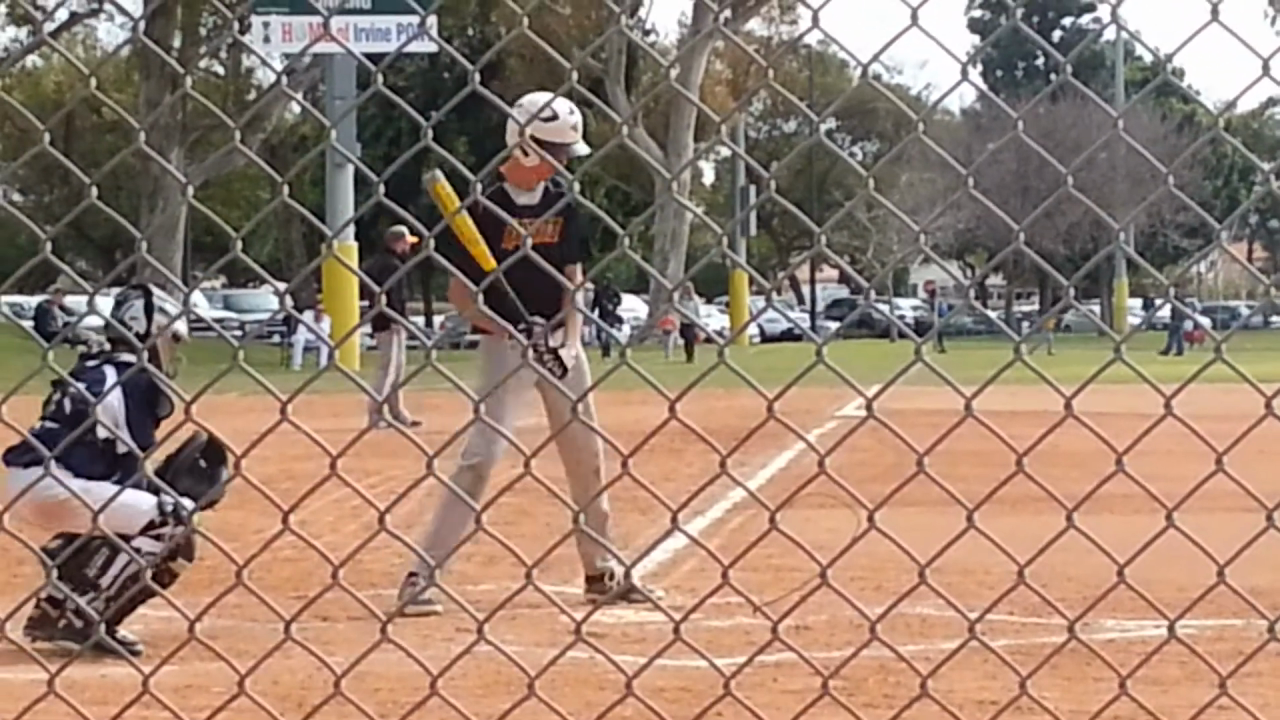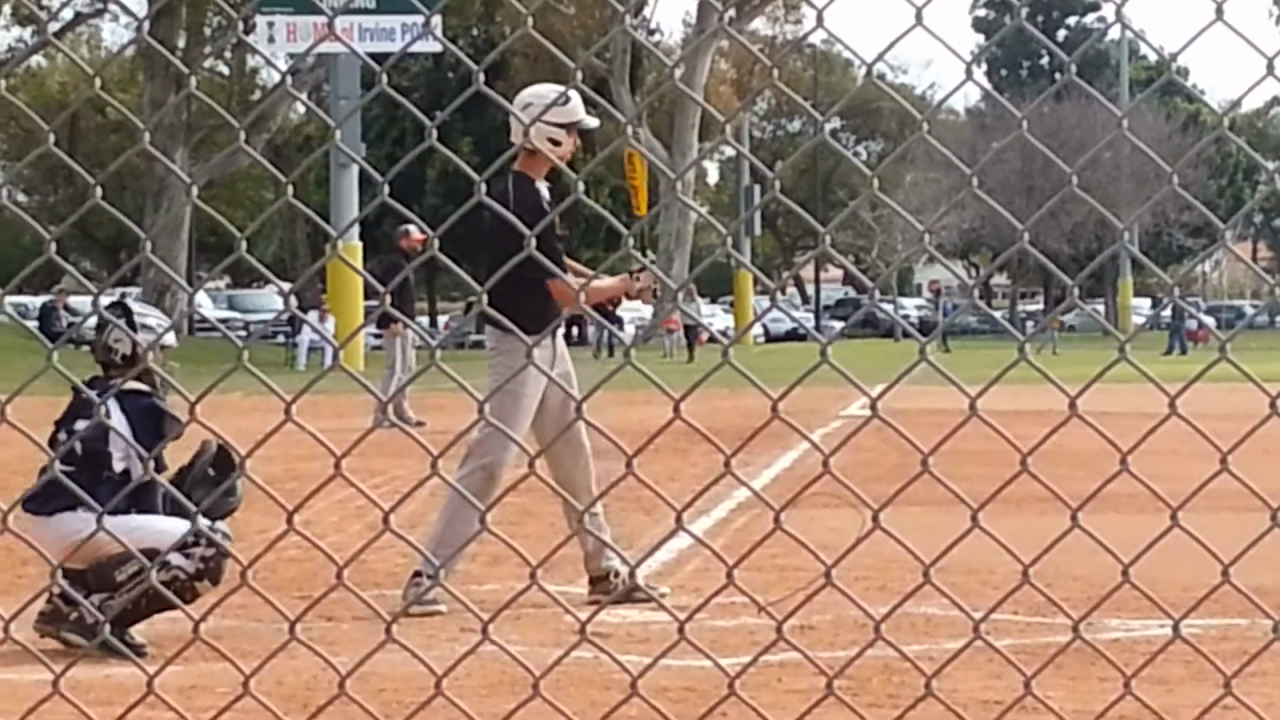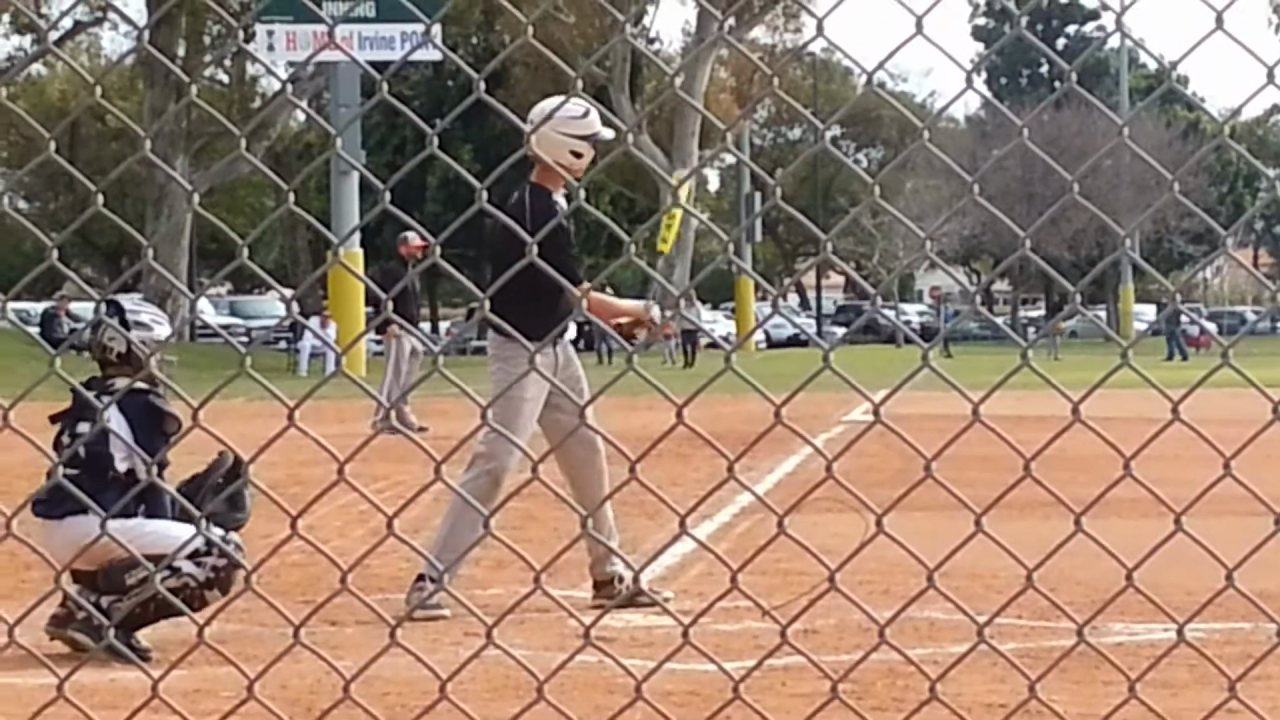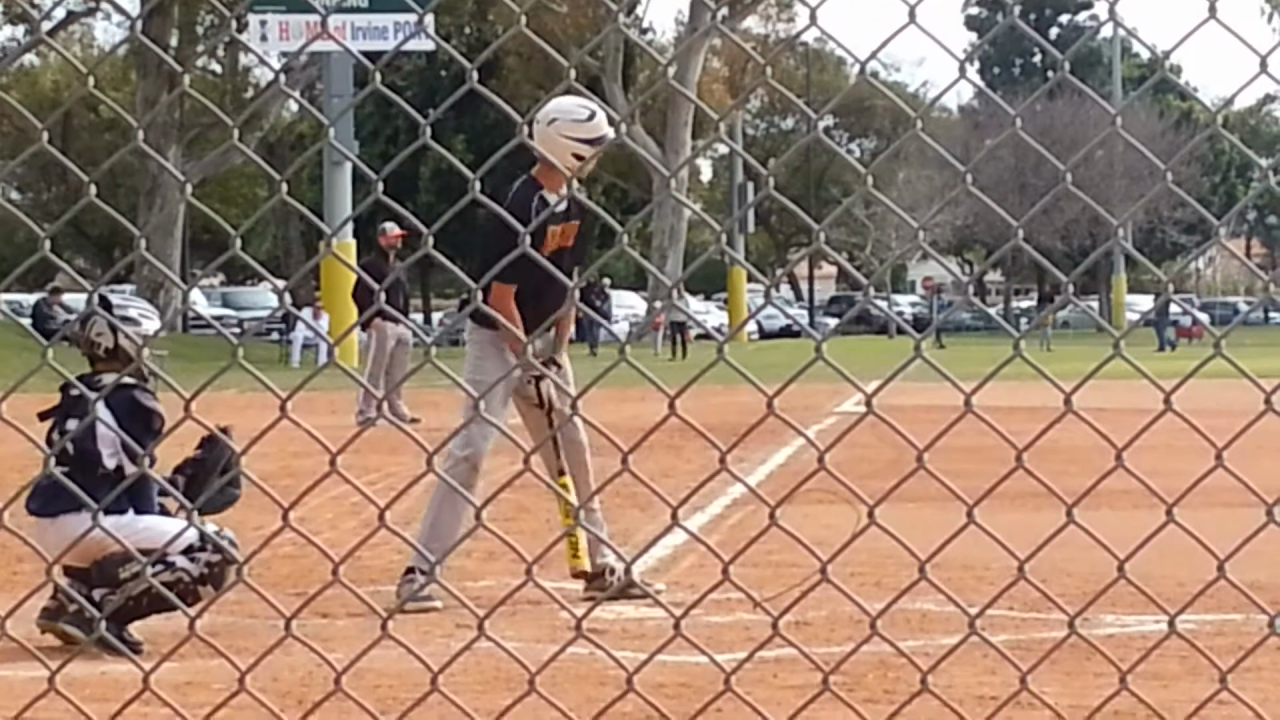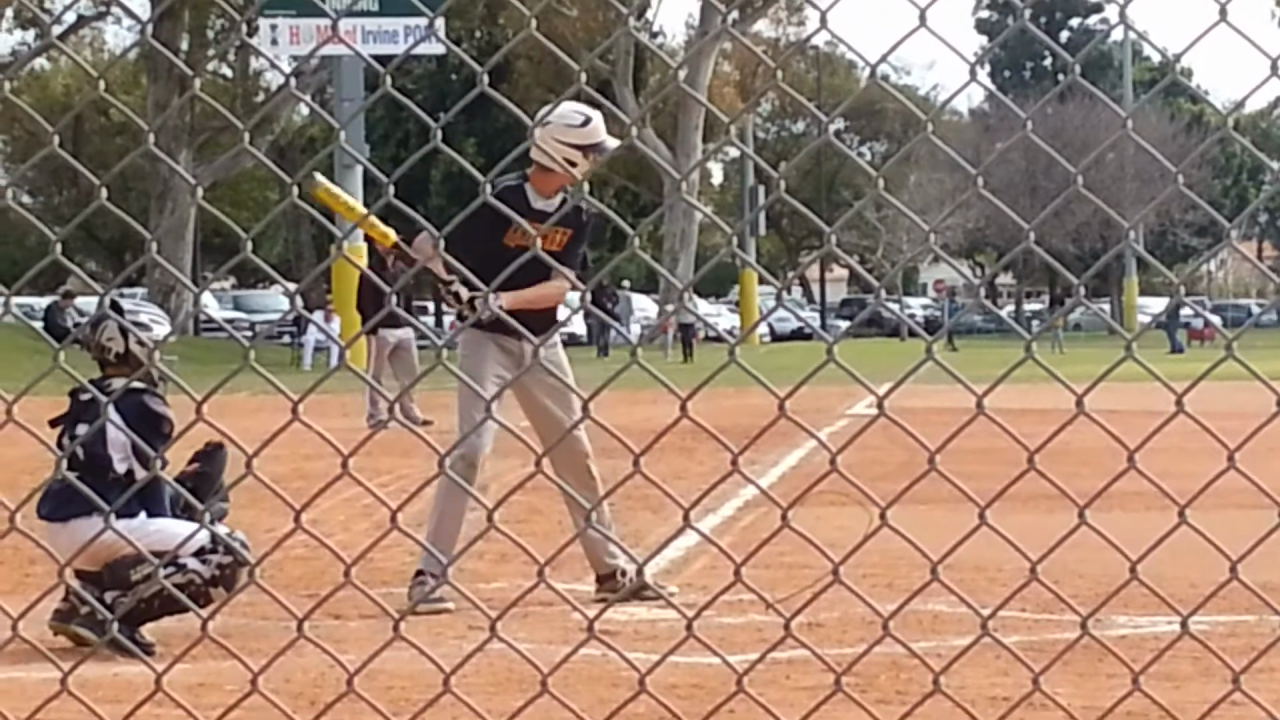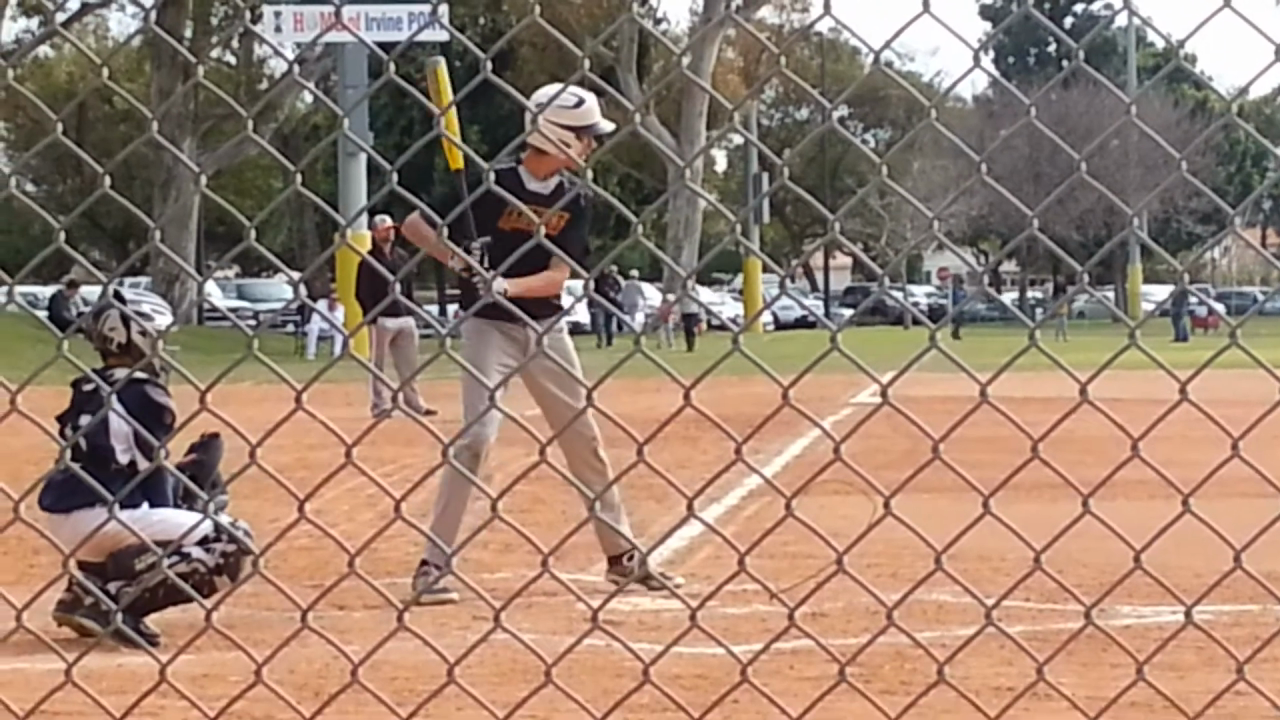
dt=0.3s
person 1, frame 1
left shoulder: (563, 199)
right shoulder: (482, 205)
left elbow: (574, 277)
right elbow: (460, 292)
left wrist: (567, 333)
right wrist: (504, 328)
left hip: (560, 341)
right hip: (508, 345)
left knee: (588, 455)
right knee: (480, 459)
left ankle: (603, 572)
right ankle: (422, 576)
person 1, frame 2
left shoulder: (539, 191)
right shoulder: (518, 201)
right elbow: (563, 293)
left wrist: (612, 280)
right wrist: (621, 285)
left hip: (547, 340)
right hip: (517, 343)
left knee: (575, 456)
right knee: (490, 459)
left ankle: (605, 571)
right ankle: (427, 575)
person 1, frame 3
left shoulder: (543, 202)
right shoulder: (541, 213)
right elbow: (581, 299)
left wrist: (616, 310)
right wrist: (637, 311)
left hip: (553, 345)
right hip: (519, 349)
left knee: (588, 455)
right knee: (494, 463)
left ankle: (611, 576)
right ankle: (430, 580)
person 1, frame 4
left shoulder: (571, 204)
right shoulder: (523, 206)
left elbow: (566, 282)
right elbow: (500, 298)
left wrist: (559, 354)
right wrist: (529, 364)
left hip: (542, 340)
right hip: (496, 339)
left knee: (572, 449)
right knee: (470, 451)
left ankle: (601, 567)
right ankle: (419, 571)
person 1, frame 5
left shoulder: (579, 215)
right shoulder: (496, 198)
left elbow: (559, 287)
right elbow: (424, 243)
left wrist: (500, 300)
right wrist: (447, 277)
left hip: (541, 341)
right hip: (486, 340)
left knee: (576, 452)
right knee: (469, 451)
left ankle: (613, 570)
right ankle: (429, 574)
person 1, frame 6
left shoulder: (576, 197)
right shoulder: (491, 183)
left elbow: (559, 275)
right elbow: (414, 226)
left wrist: (506, 285)
right wrist: (457, 259)
left hip: (547, 329)
right hip: (490, 328)
left knee: (585, 438)
right knee: (474, 442)
left ankle: (623, 554)
right ankle: (433, 564)
person 2, frame 1
left shoulder: (91, 372)
right shoulder: (136, 382)
right elbow: (129, 471)
left wrist: (166, 486)
right wrist: (169, 492)
right hip: (50, 486)
left knee: (125, 521)
right knee: (176, 523)
left ankle: (57, 604)
right ankle: (81, 617)
person 2, frame 2
left shoulder: (90, 397)
right shoulder: (141, 406)
right elbow: (143, 490)
left wrist: (181, 493)
left hip: (50, 523)
right hip: (76, 523)
right knee: (210, 542)
left ankle: (68, 601)
right ankle: (95, 615)
person 2, frame 3
left shoulder: (90, 399)
right shoulder: (140, 404)
right elbow: (149, 487)
left wrist: (187, 500)
left hip: (61, 527)
right hip: (87, 527)
right knee: (223, 552)
left ankle: (82, 603)
right ankle: (106, 615)
person 2, frame 4
left shoulder: (81, 394)
right shoulder: (128, 399)
right elbow: (137, 482)
left wrist: (179, 482)
right wrist: (158, 540)
left hip: (55, 523)
right hip: (81, 523)
right knee: (218, 550)
left ankle: (73, 597)
right ankle: (98, 609)
person 2, frame 5
left shoulder: (89, 399)
right shoulder: (139, 403)
right elbow: (149, 489)
left wrist: (183, 490)
left hip: (67, 527)
right hip: (94, 527)
right knee: (228, 551)
left ankle: (84, 600)
right ankle: (110, 611)
person 2, frame 6
left shoulder: (92, 388)
right shoulder: (141, 394)
right elbow: (153, 479)
left wrist: (182, 477)
left hip: (69, 517)
right hip: (96, 517)
right knee: (232, 541)
left ankle: (86, 591)
right ankle: (115, 602)
person 3, frame 1
left shoulder: (377, 263)
right shoulder: (392, 265)
left elbow: (372, 294)
right elbow: (390, 296)
right wrist: (396, 321)
left hip: (383, 324)
right hip: (390, 325)
left knee: (397, 370)
right knee: (388, 369)
left ankle: (398, 413)
right ankle: (376, 414)
person 3, frame 2
left shoulder: (405, 264)
right shoulder: (395, 264)
right elbow: (388, 294)
right wrist: (394, 321)
left hip: (404, 325)
right hip: (396, 325)
left knee: (406, 370)
right knee: (396, 369)
left ankle: (402, 412)
right ankle: (381, 414)
person 3, frame 3
left shoulder: (414, 273)
right shoulder: (390, 270)
right elbow: (378, 299)
left wrist: (417, 331)
right wrist: (388, 324)
left hip: (412, 332)
right hip: (397, 331)
left knee: (408, 379)
right knee: (395, 376)
left ankle: (404, 418)
right ankle: (382, 419)
person 3, frame 4
left shoulder: (398, 265)
right shoulder: (371, 264)
right elbow: (359, 294)
left wrist: (407, 321)
right wrist: (371, 317)
left hip: (400, 325)
right hip: (382, 325)
left knee: (398, 372)
right knee: (375, 370)
left ankle: (397, 409)
right ankle: (366, 413)
person 3, frame 5
left shoulder: (402, 268)
right shoulder: (371, 271)
right elbow: (363, 303)
left wrist: (411, 325)
right wrist: (373, 328)
left hip: (403, 329)
right hip: (381, 330)
left knee: (409, 373)
right knee: (376, 375)
left ankle: (410, 413)
right ankle: (376, 417)
person 3, frame 6
left shoulder: (402, 256)
right shoulder: (369, 260)
right elbow: (362, 293)
left wrist: (413, 313)
right wrist: (371, 317)
left hip: (405, 317)
right hip: (381, 319)
left knee: (409, 363)
right knee: (378, 363)
left ankle: (414, 402)
right ankle: (380, 405)
